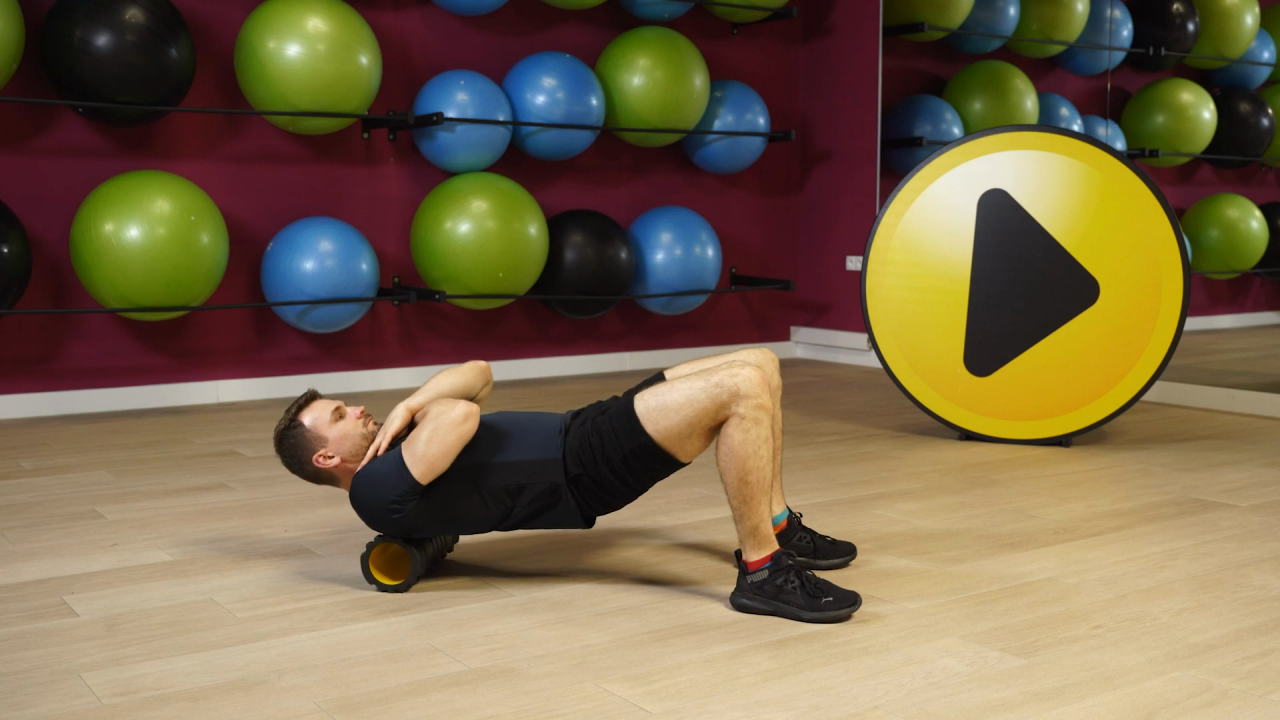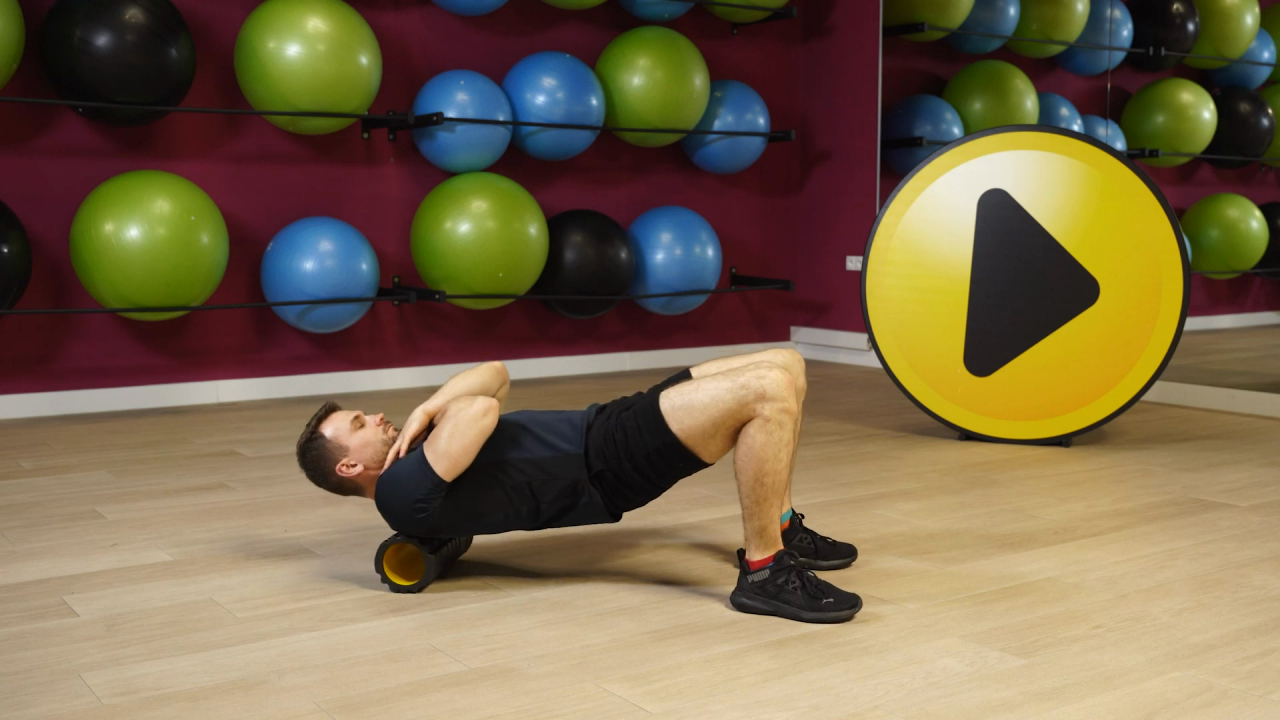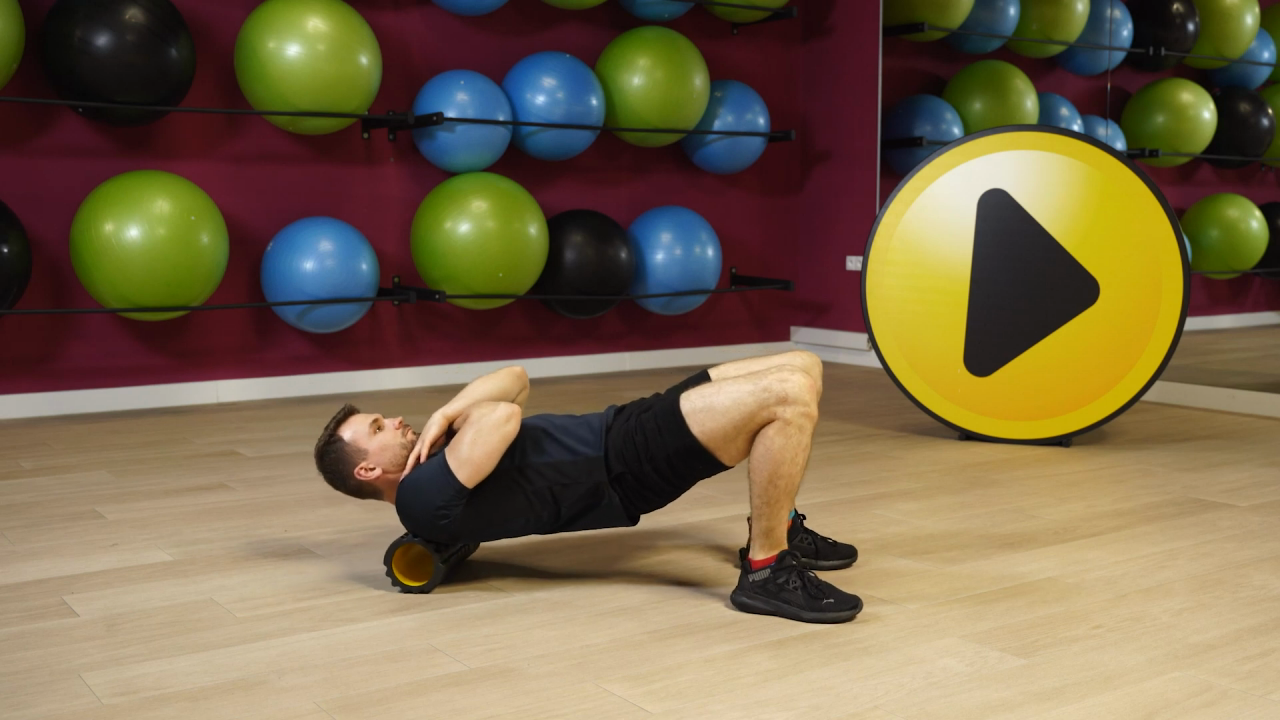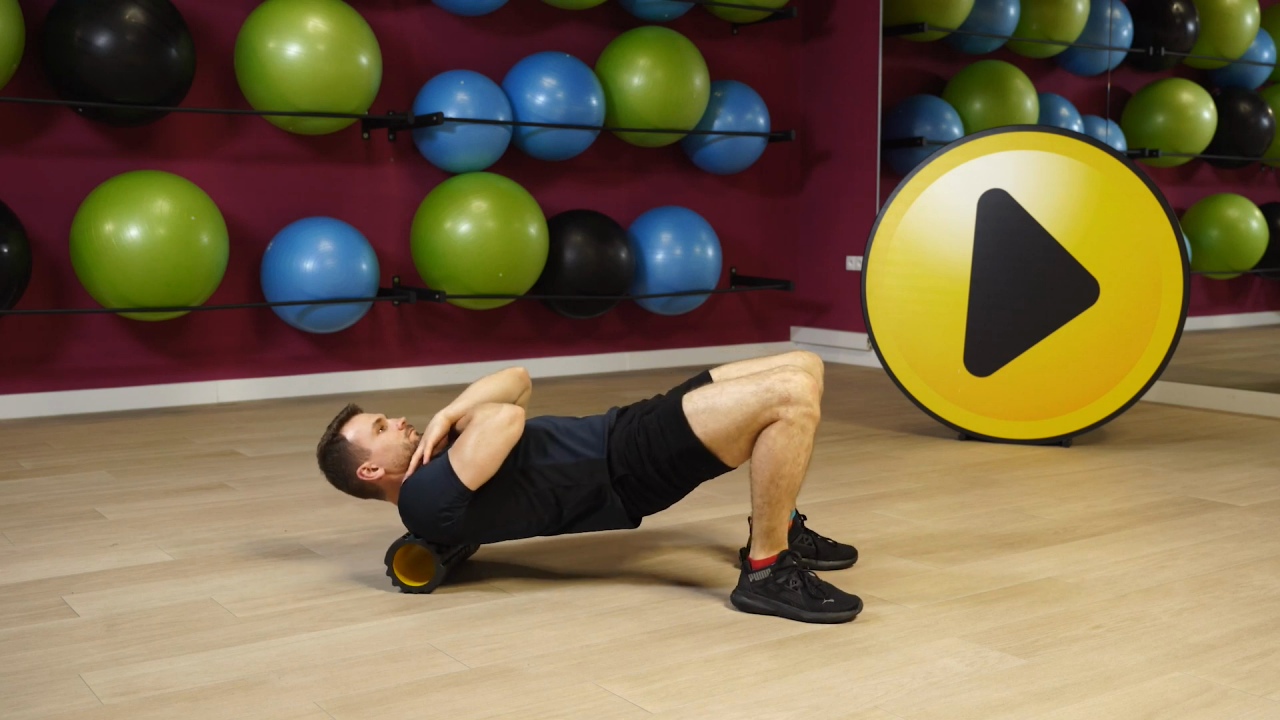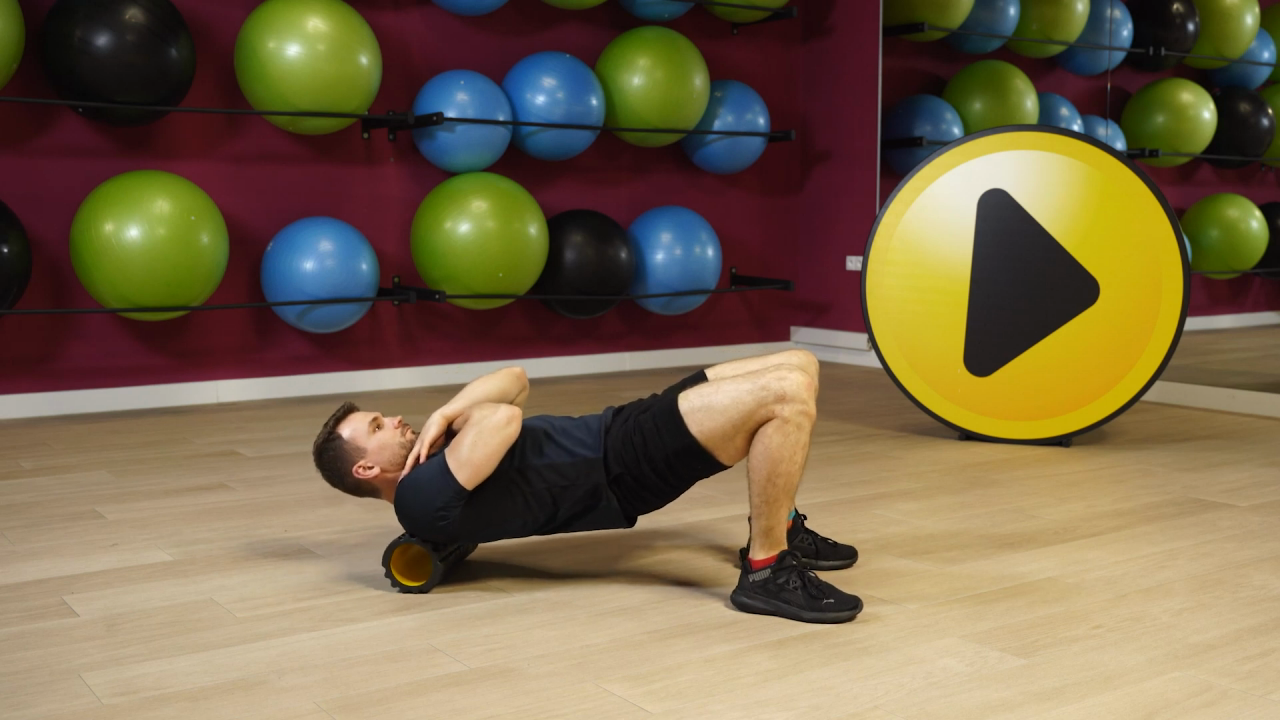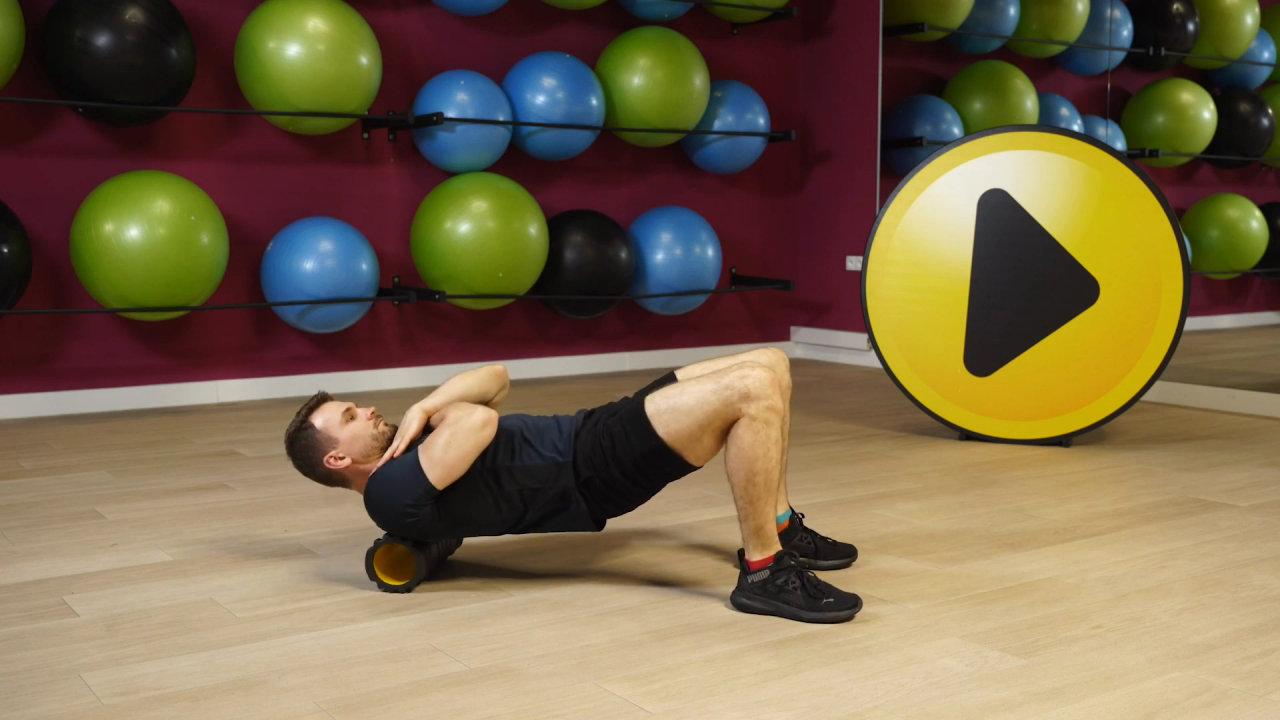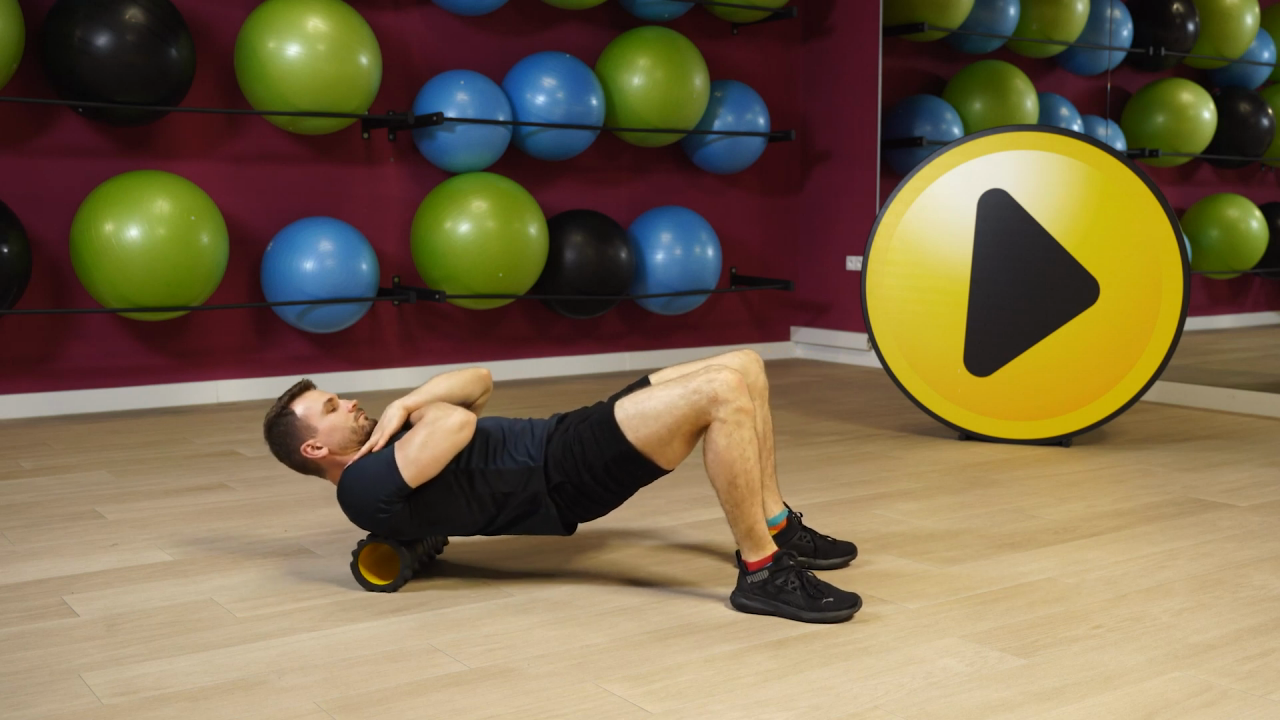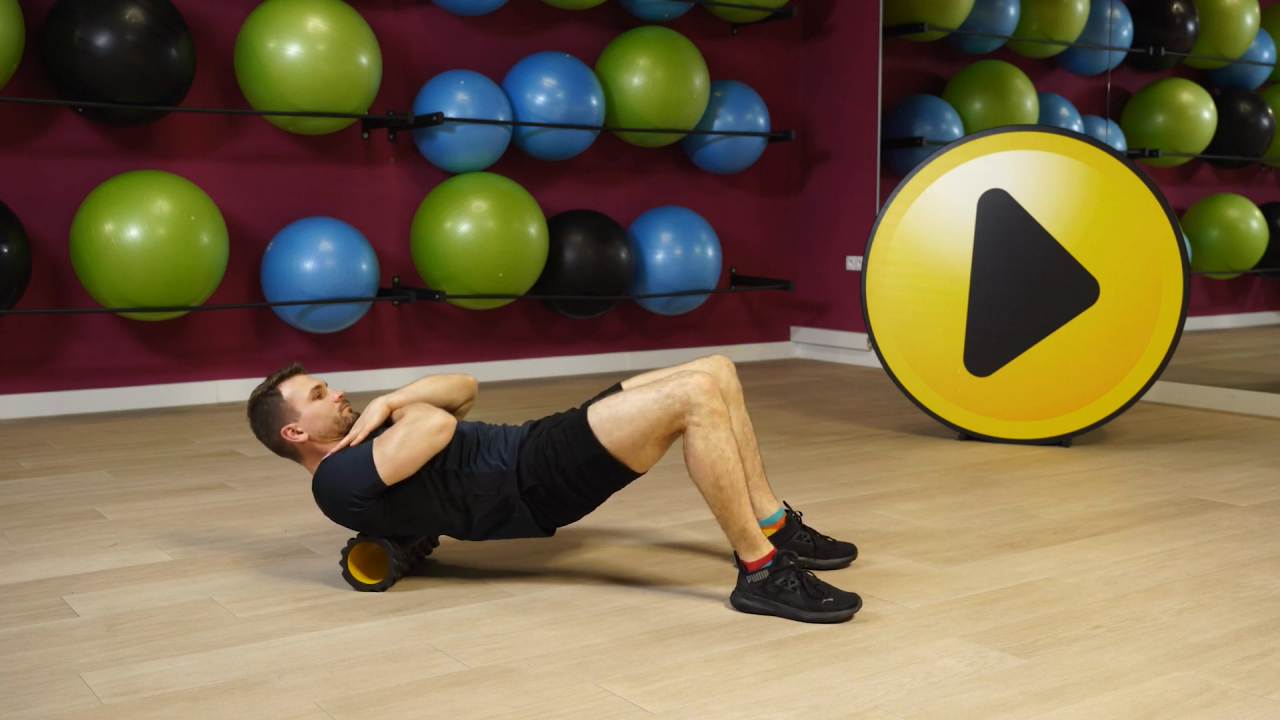
dt=0.5s
person 1, frame 1
left shoulder: (397, 447)
right shoulder: (380, 491)
left elbow: (477, 374)
right elbow: (462, 417)
left wrist: (408, 407)
right wrist: (417, 409)
left hip: (584, 436)
right hip: (584, 469)
left knee: (758, 366)
right knee: (744, 389)
left ankle: (777, 528)
right ankle: (763, 570)
person 1, frame 2
left shoulder: (419, 451)
right shoulder: (403, 492)
left elbow: (494, 373)
right elbow: (481, 409)
left wrist: (428, 409)
right wrist: (434, 411)
left hip: (606, 428)
right hip: (606, 465)
left knee: (785, 365)
right knee: (770, 392)
left ankle: (780, 529)
right ankle: (764, 571)
person 1, frame 3
left shoulder: (440, 454)
right shoulder: (426, 497)
left elbow: (515, 379)
right elbow: (503, 416)
left wrist: (446, 413)
right wrist: (457, 416)
left hip: (624, 431)
right hip: (625, 467)
left knee: (801, 367)
right knee: (789, 396)
left ankle: (781, 531)
right ankle: (766, 571)
person 1, frame 4
left shoulder: (439, 458)
right shoulder: (427, 499)
left elbow: (518, 379)
right elbow: (507, 418)
left wrist: (449, 414)
right wrist: (457, 417)
left hip: (626, 432)
right hip: (626, 469)
left knee: (803, 367)
right knee: (792, 397)
left ankle: (782, 530)
right ankle: (766, 571)
person 1, frame 5
left shoulder: (439, 457)
right shoulder: (424, 498)
left elbow: (515, 380)
right elbow: (504, 418)
left wrist: (447, 413)
right wrist: (457, 414)
left hip: (621, 432)
right hip: (621, 468)
left knee: (797, 365)
right knee: (786, 394)
left ankle: (783, 530)
right ankle: (766, 572)
person 1, frame 6
left shoulder: (414, 451)
right shoulder: (394, 493)
left elbow: (496, 377)
right elbow: (479, 423)
left wrist: (425, 407)
right wrist: (432, 410)
left hip: (592, 435)
right hip: (591, 472)
left knee: (769, 364)
right knee: (753, 391)
left ankle: (779, 528)
right ankle: (764, 571)
person 1, frame 7
left shoulder: (391, 444)
right shoulder: (366, 488)
left elbow: (479, 381)
right elbow: (456, 424)
left wrist: (405, 404)
right wrist: (412, 407)
left hip: (564, 440)
right hip: (562, 476)
left knee: (743, 367)
right knee: (722, 392)
left ankle: (777, 528)
right ankle: (762, 571)
person 1, frame 8
left shoulder: (371, 441)
right shoulder: (341, 482)
left elbow: (464, 387)
right elbow: (438, 426)
left wrist: (388, 401)
right wrist: (398, 404)
left hip: (540, 447)
right hip: (537, 480)
left knee: (715, 372)
right knee: (695, 395)
left ankle: (774, 526)
right ankle: (761, 571)
